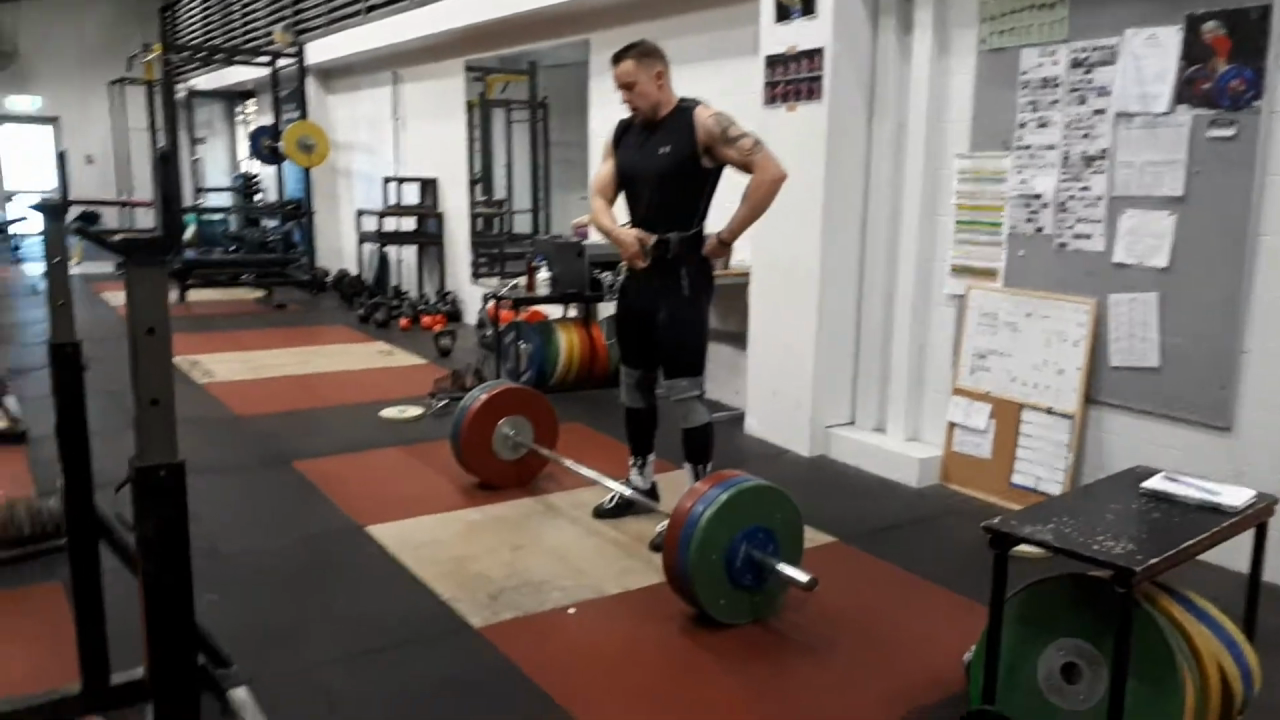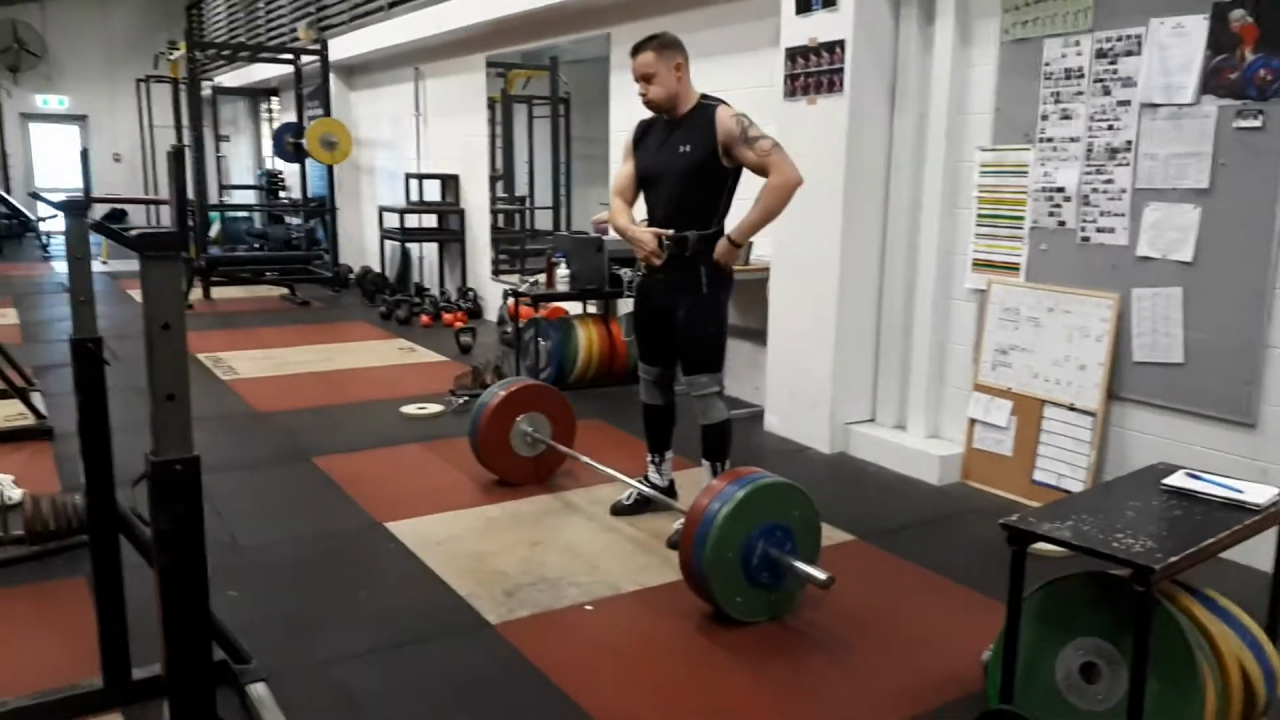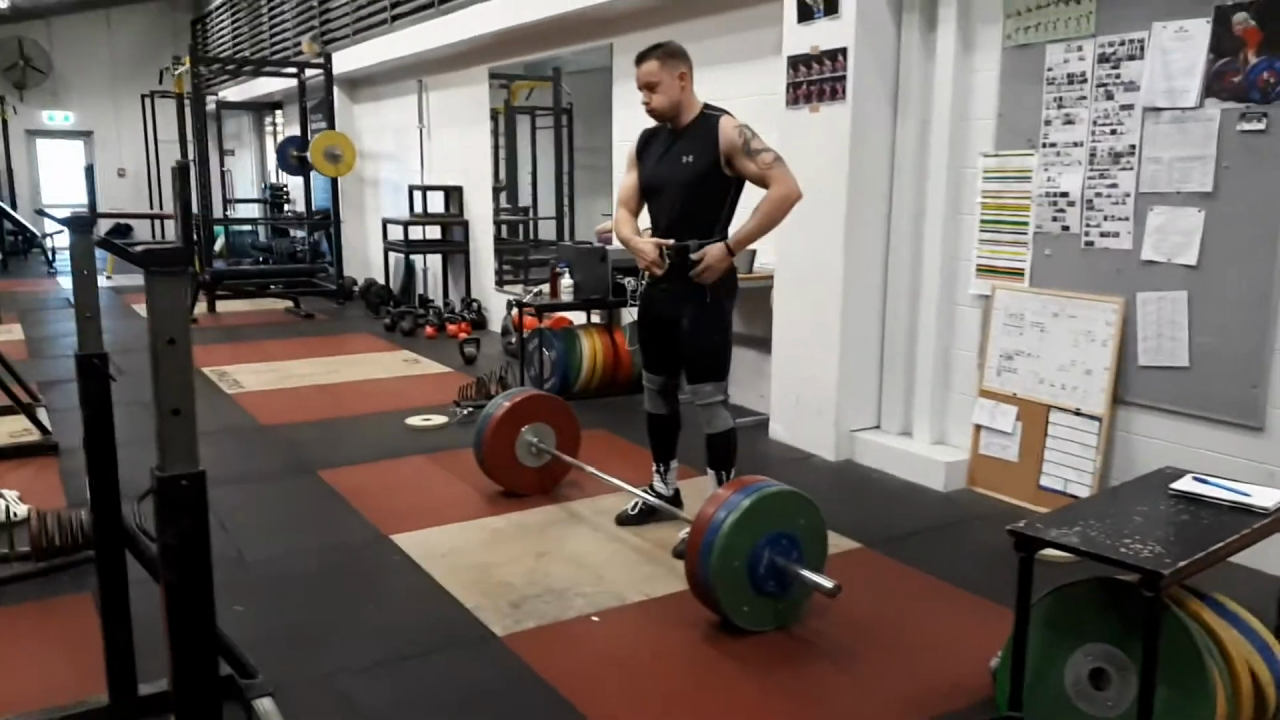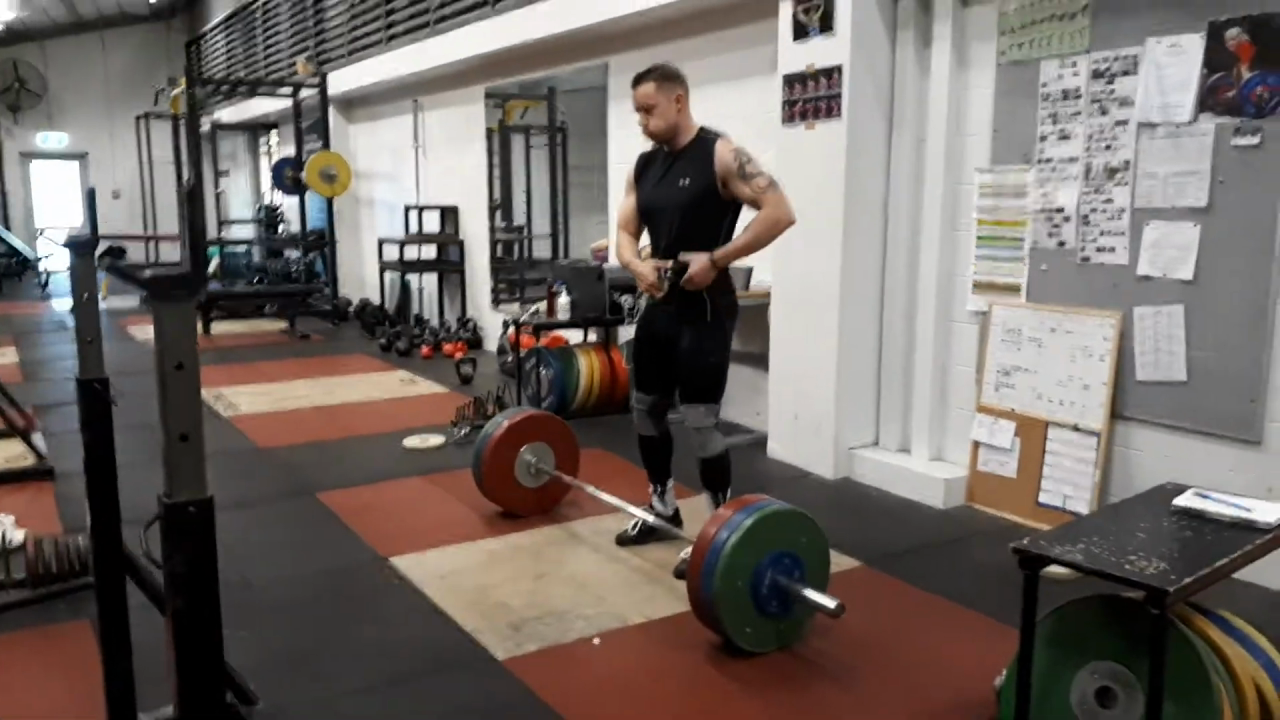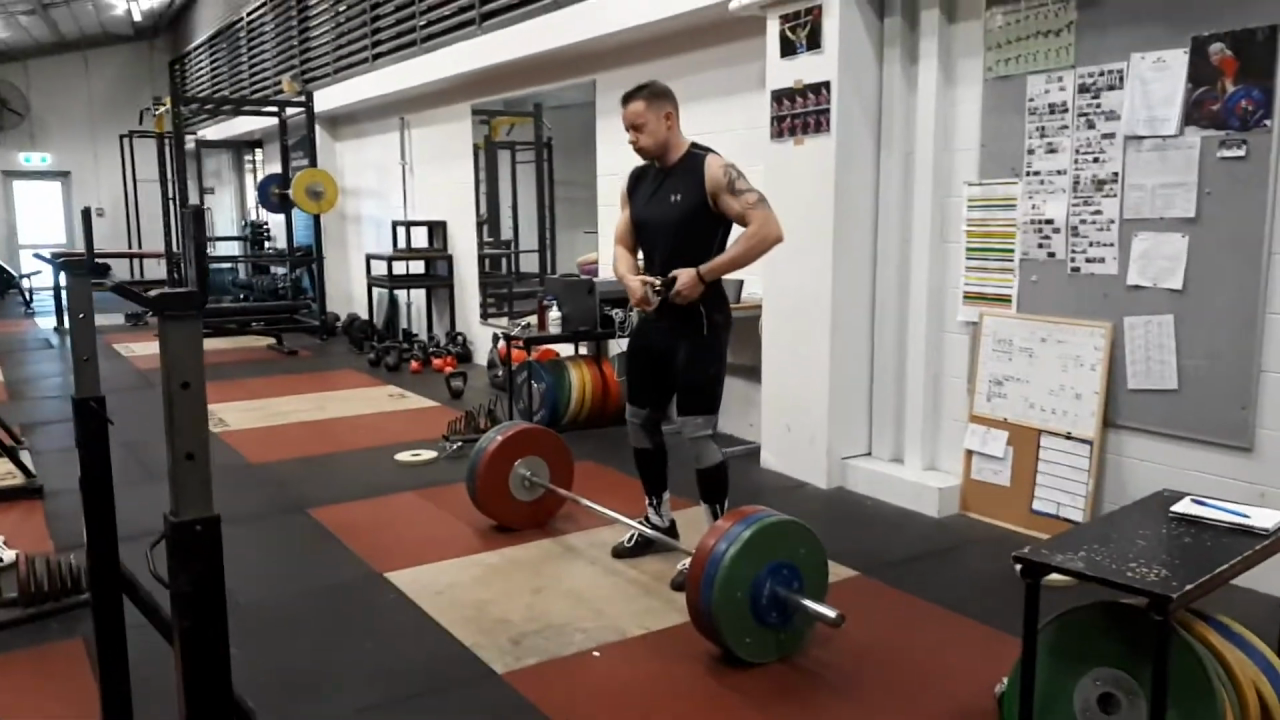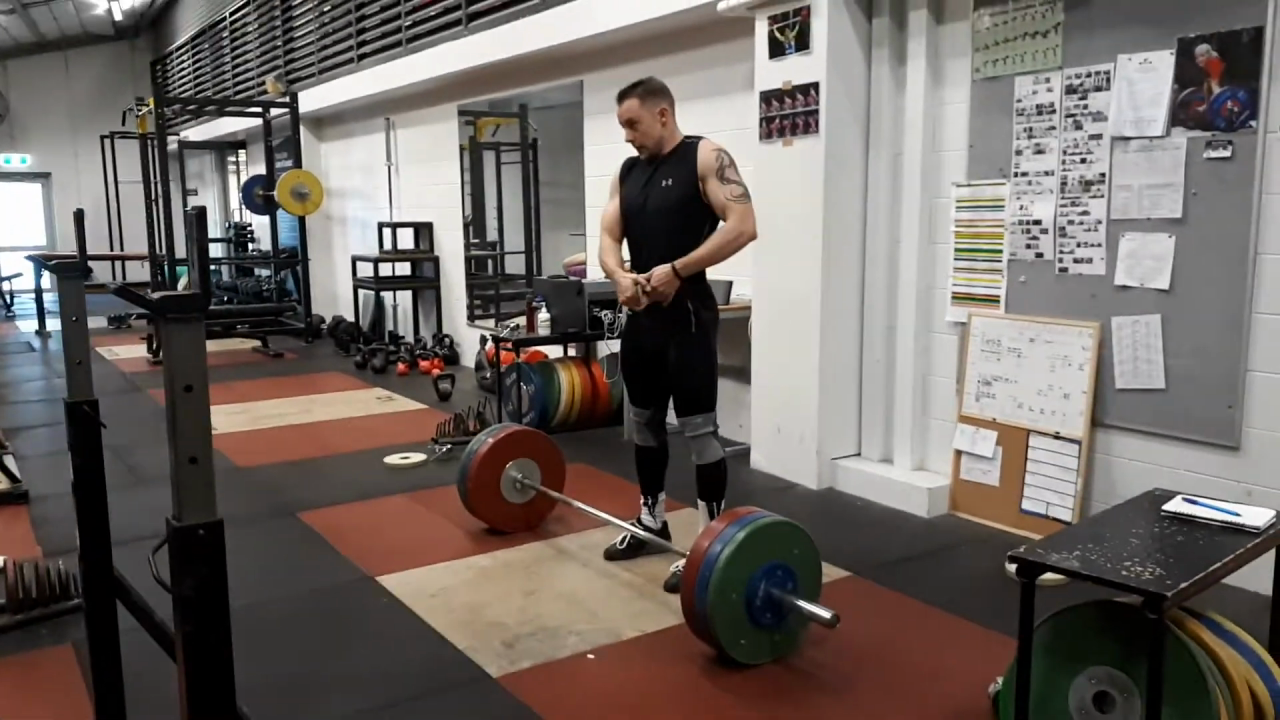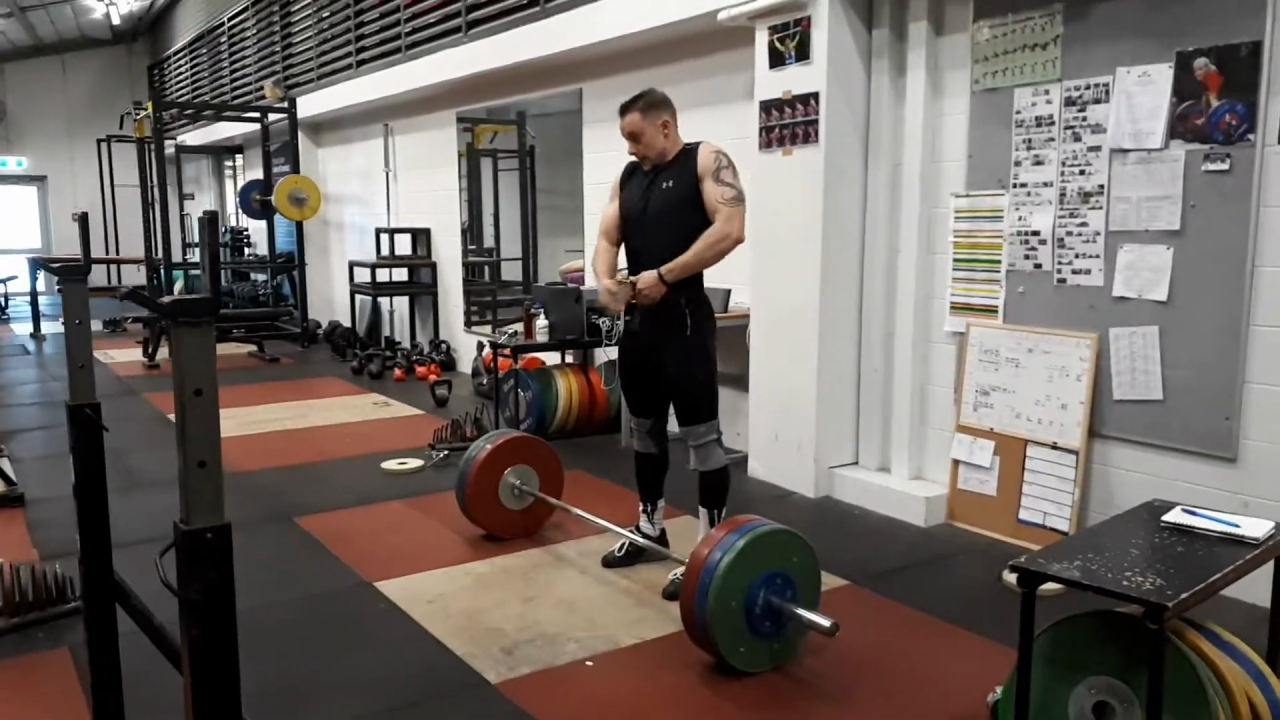
dt=0.2s
person 1, frame 1
left shoulder: (703, 122)
right shoulder: (623, 133)
left elbow: (771, 172)
right elbow: (598, 200)
left wrist: (725, 238)
right wrist: (619, 233)
left hip: (681, 275)
right hip: (638, 273)
left knee: (684, 391)
right knee: (633, 381)
right ankle: (640, 481)
person 1, frame 2
left shoulder: (722, 121)
right shoulder: (643, 133)
left elbow: (787, 175)
right elbow: (618, 201)
left wrist: (736, 240)
right wrist: (634, 232)
left hip: (699, 273)
right hip: (655, 272)
left knee: (703, 389)
right knee: (652, 379)
right ankle: (658, 478)
person 1, frame 3
left shoulder: (724, 132)
right shoulder: (646, 143)
left elbow: (786, 189)
right elbow: (624, 210)
left wrist: (730, 247)
right wrist: (636, 242)
left hip: (703, 284)
right hip: (659, 282)
left knee: (708, 397)
right knee: (656, 389)
right ankle: (663, 489)
person 1, frame 4
left shoulder: (721, 155)
right shoulder: (644, 166)
left elbow: (780, 212)
right elbow: (625, 231)
left wrist: (716, 259)
right wrist: (637, 265)
left hip: (704, 305)
right hip: (660, 304)
left knee: (699, 420)
right knee: (646, 408)
right ankle: (663, 509)
person 1, frame 5
left shoulder: (711, 170)
right shoulder: (636, 181)
left elbow: (768, 229)
right elbow: (623, 246)
left wrist: (703, 273)
right wrist: (630, 280)
left hip: (700, 319)
right hip: (654, 318)
left knee: (696, 431)
right knee: (639, 420)
right ankle: (658, 521)
person 1, frame 6
left shoulder: (705, 157)
right shoulder: (628, 171)
left elbow: (743, 225)
right elbow: (609, 235)
left wrist: (677, 270)
right wrist: (620, 276)
left hip: (687, 312)
right hip: (641, 315)
left knee: (697, 427)
right knee: (643, 421)
right ankle: (652, 522)
person 1, frame 7
left shoulder: (707, 160)
right shoulder: (629, 177)
left elbow: (731, 230)
right elbow: (607, 238)
left wrist: (662, 276)
right wrist: (605, 279)
left hip: (684, 318)
right hip: (637, 321)
left knee: (700, 435)
right knee: (644, 429)
right ankle: (650, 529)
